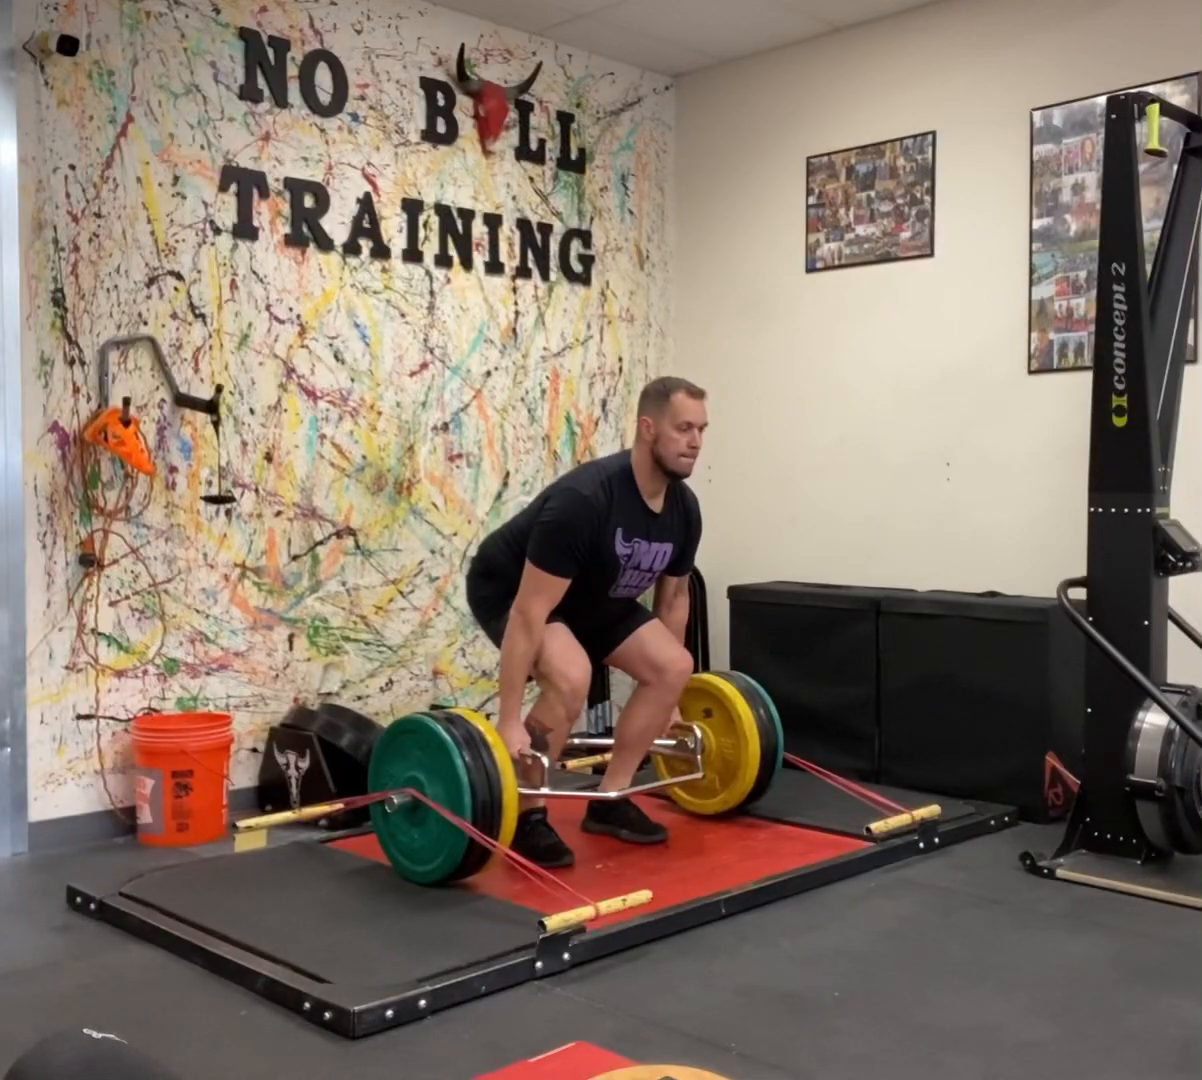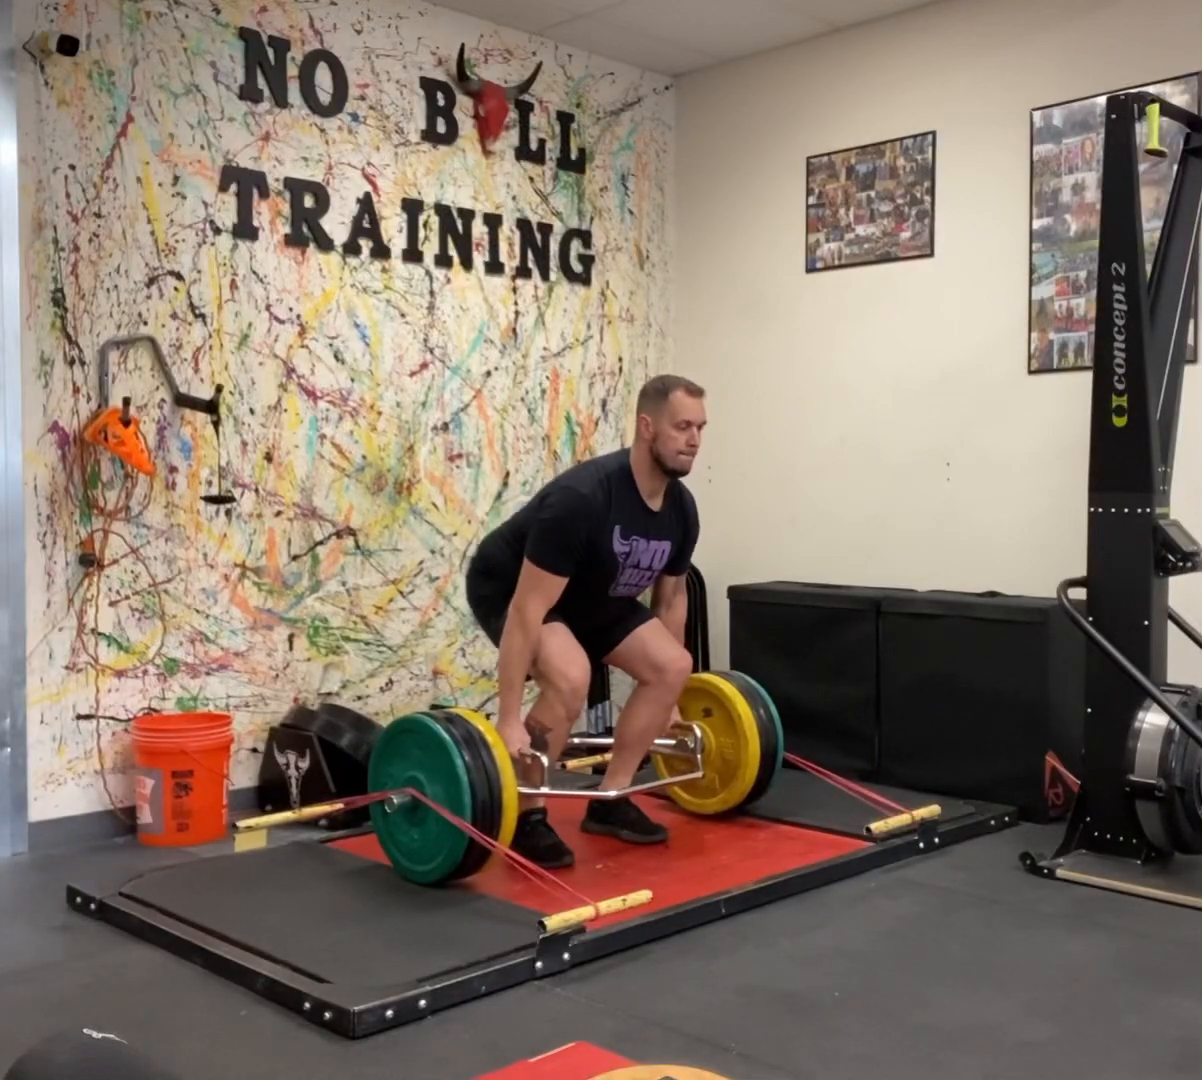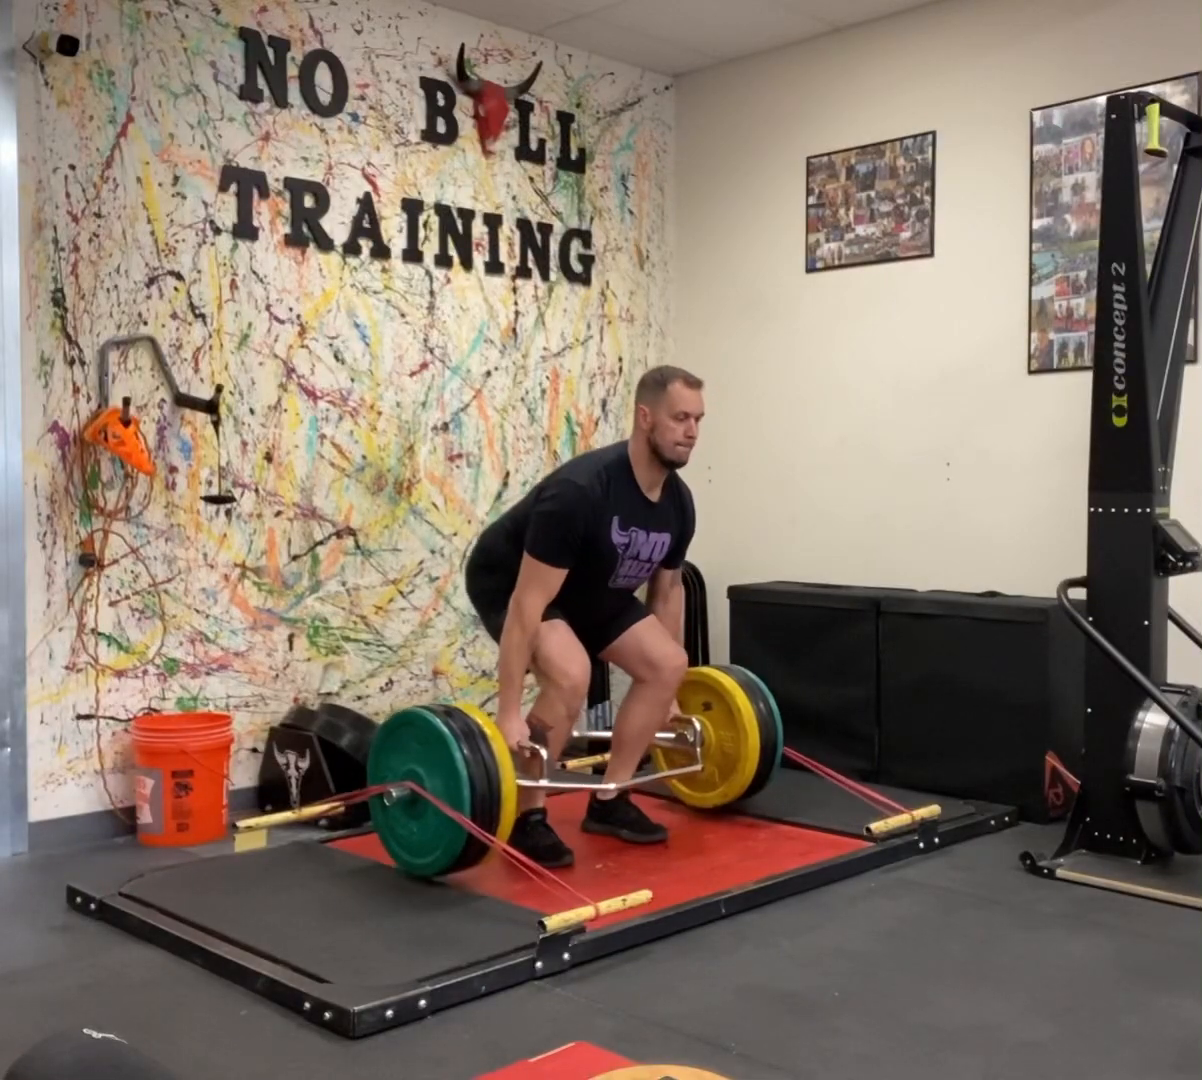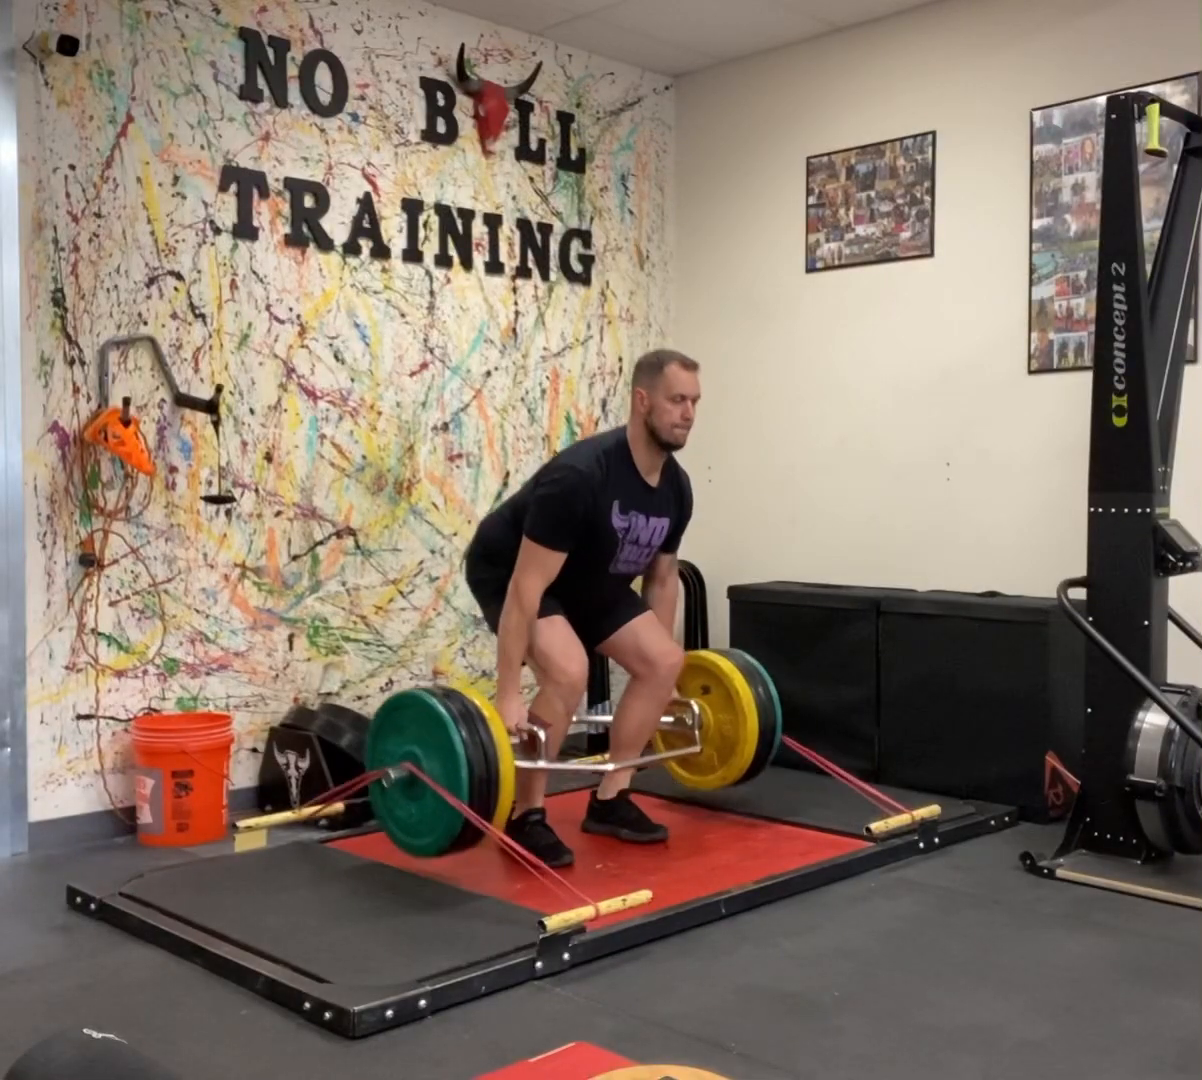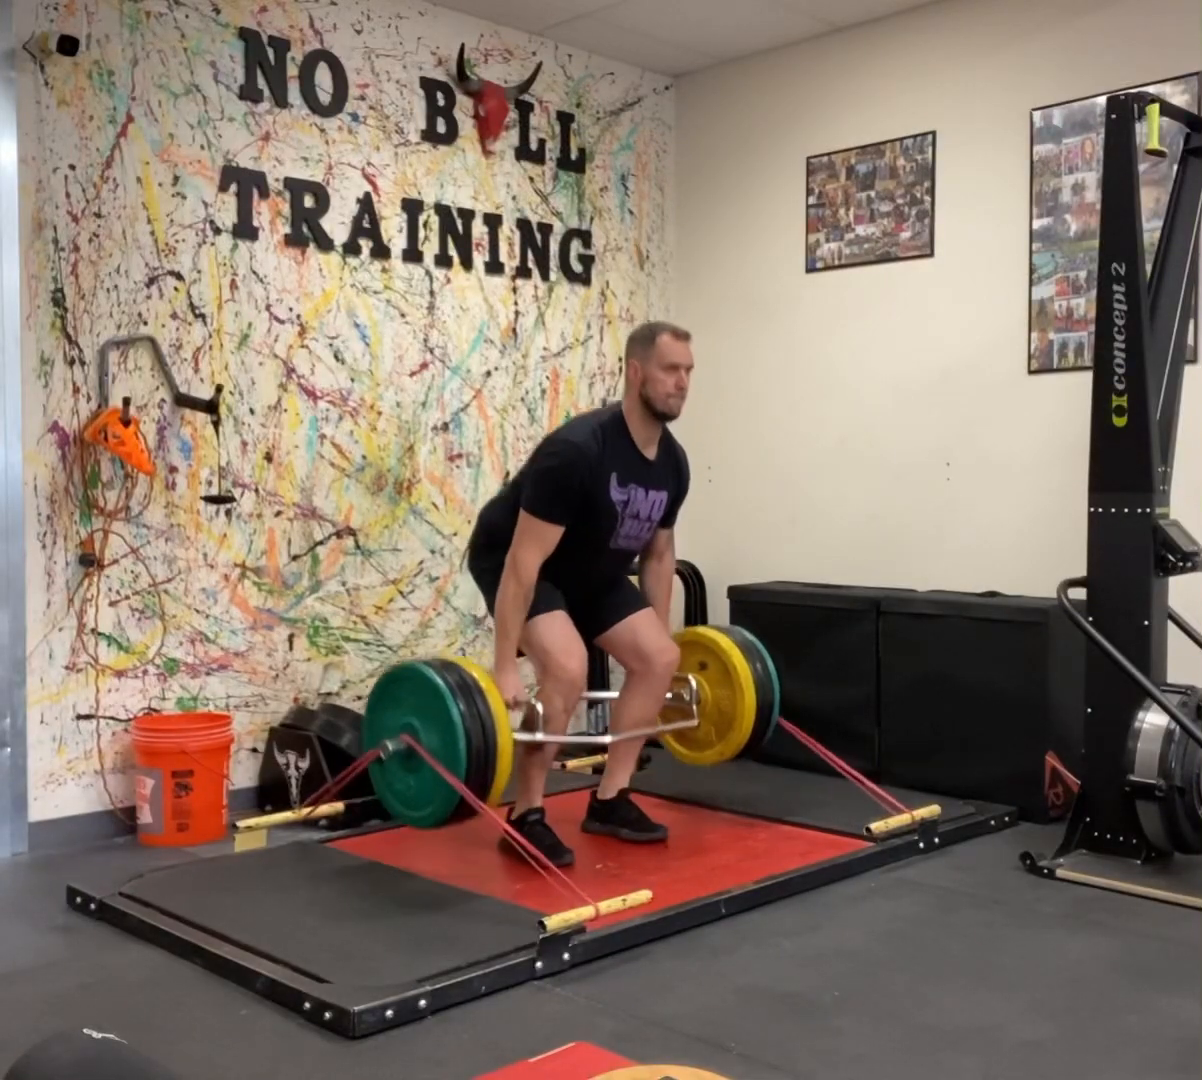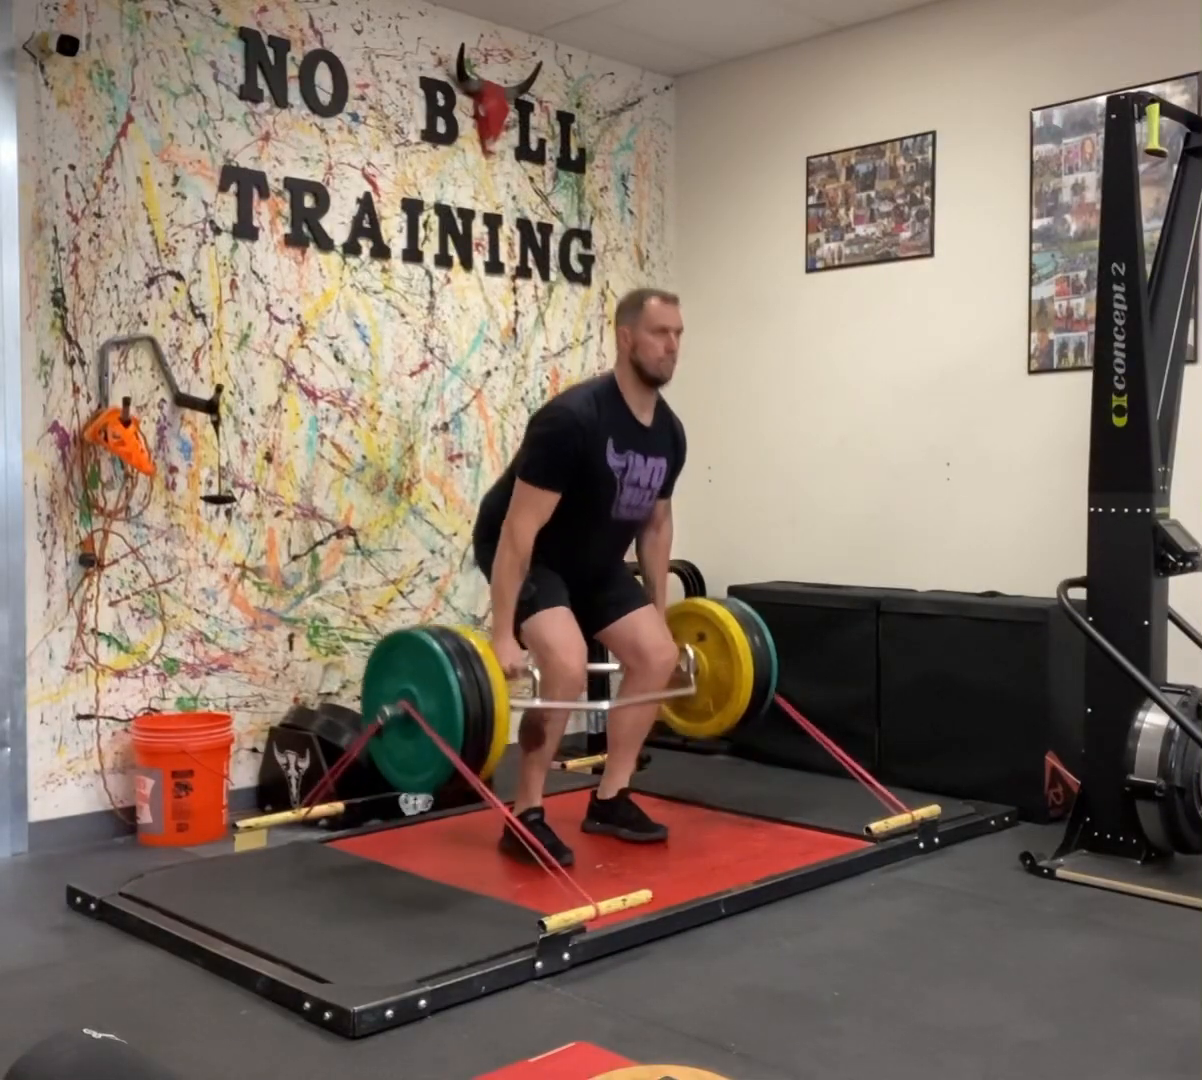
dt=0.1s
person 1, frame 1
left shoulder: (683, 510)
right shoulder: (584, 501)
left elbow: (673, 599)
right elbow: (529, 613)
left wrist: (671, 706)
right wrist: (510, 723)
right hip: (508, 589)
left knee: (673, 667)
right knee: (570, 678)
left ankle: (609, 800)
right ankle: (526, 817)
person 1, frame 2
left shoulder: (681, 509)
right shoulder: (582, 500)
left elbow: (671, 597)
right elbow: (528, 613)
left wrist: (670, 705)
right wrist: (509, 723)
right hip: (506, 588)
left knee: (673, 666)
right knee: (570, 677)
left ankle: (609, 802)
right ankle: (526, 818)
person 1, frame 3
left shoulder: (678, 502)
right shoulder: (580, 492)
left elbow: (667, 591)
right elbow: (527, 606)
left wrist: (669, 698)
right wrist: (509, 714)
right hip: (507, 582)
left knee: (668, 664)
right knee: (571, 675)
left ankle: (609, 800)
right ankle: (526, 818)
person 1, frame 4
left shoulder: (675, 488)
right shoulder: (579, 476)
left elbow: (661, 577)
right elbow: (527, 589)
left wrist: (664, 647)
right wrist: (508, 700)
right hip: (506, 571)
left knee: (665, 664)
right knee: (568, 671)
left ankle: (609, 801)
right ankle: (525, 819)
person 1, frame 5
left shoulder: (672, 463)
right shoulder: (577, 450)
left elbow: (659, 553)
right elbow: (524, 562)
left wrist: (660, 632)
right wrist: (505, 669)
left hip: (593, 571)
right hip: (511, 560)
left knee: (660, 658)
right knee: (568, 668)
left ankle: (609, 799)
right ankle: (524, 817)
person 1, frame 6
left shoulder: (668, 431)
right shoulder: (573, 420)
left elbow: (656, 524)
right elbow: (519, 529)
left wrist: (660, 614)
right wrist: (503, 639)
left hip: (595, 561)
right hip: (532, 558)
left knee: (661, 655)
right knee: (567, 666)
left ankle: (609, 800)
right ankle: (524, 817)
